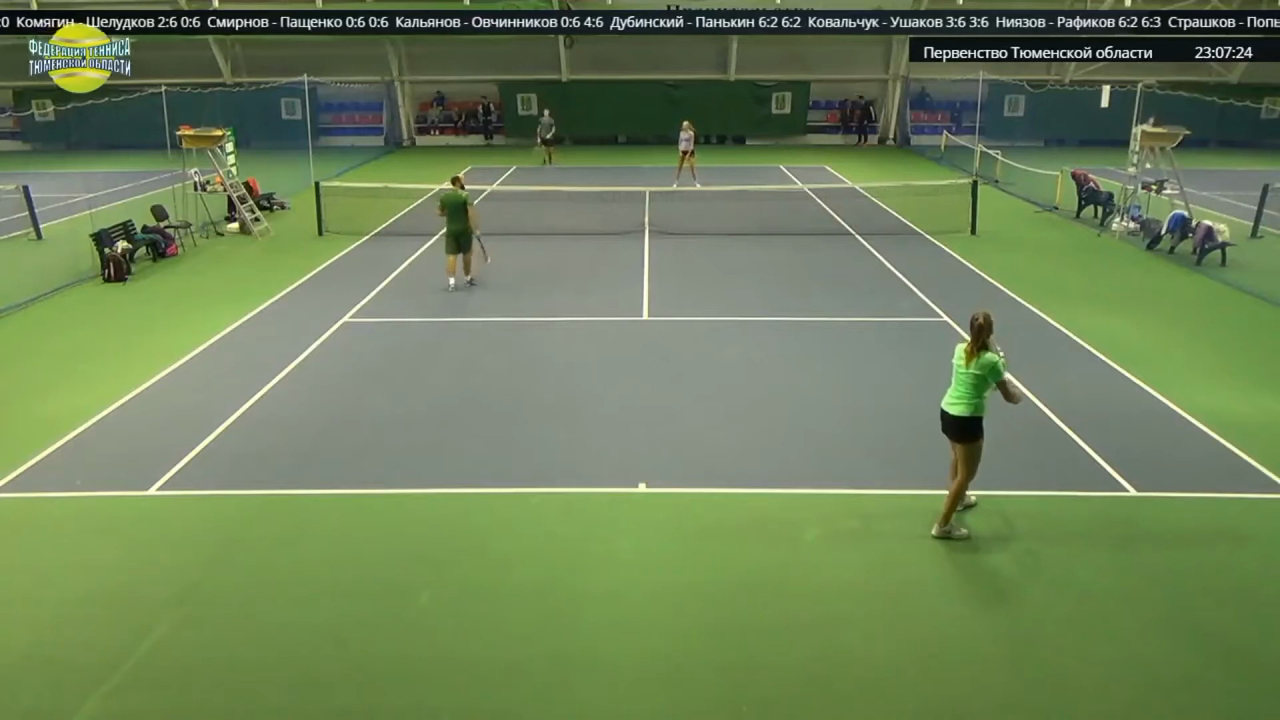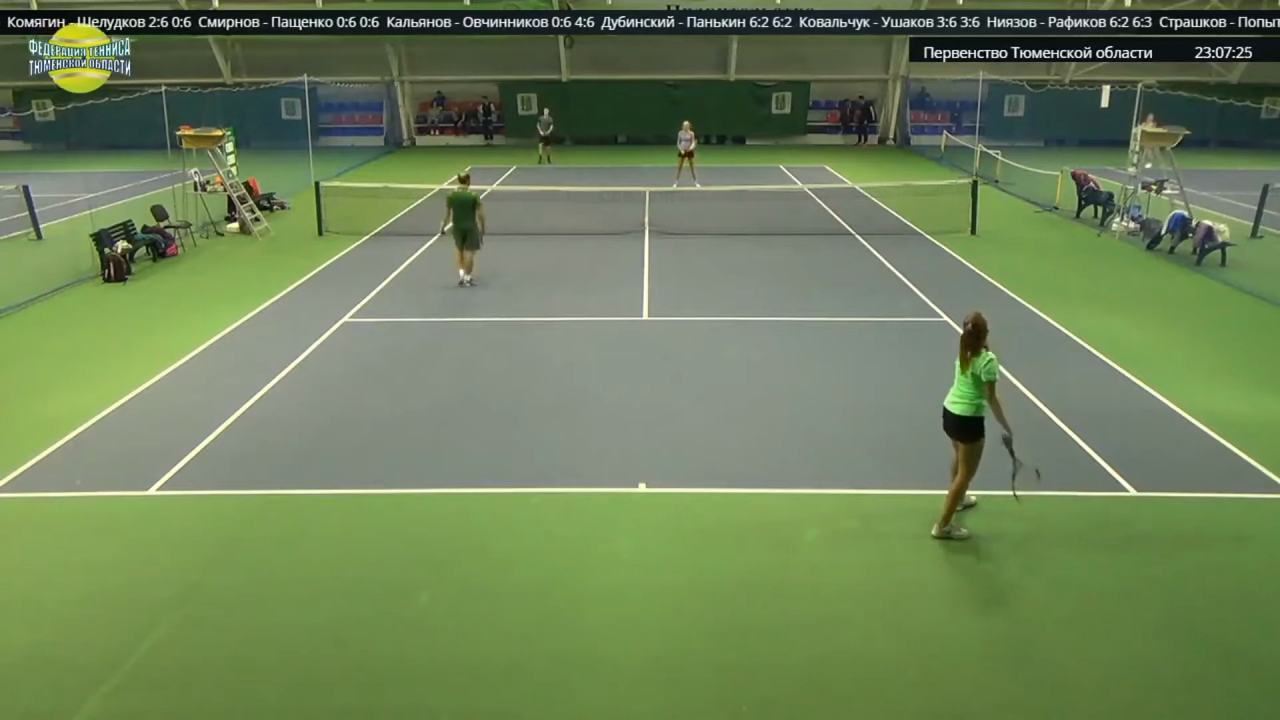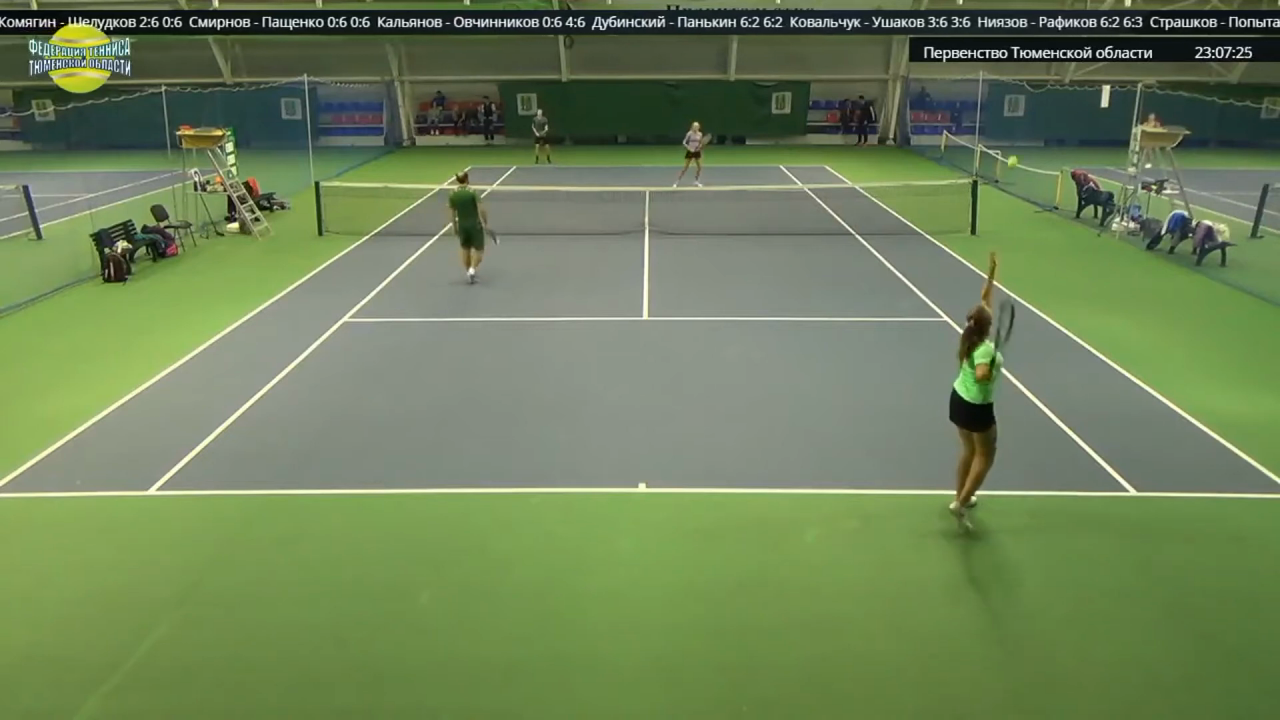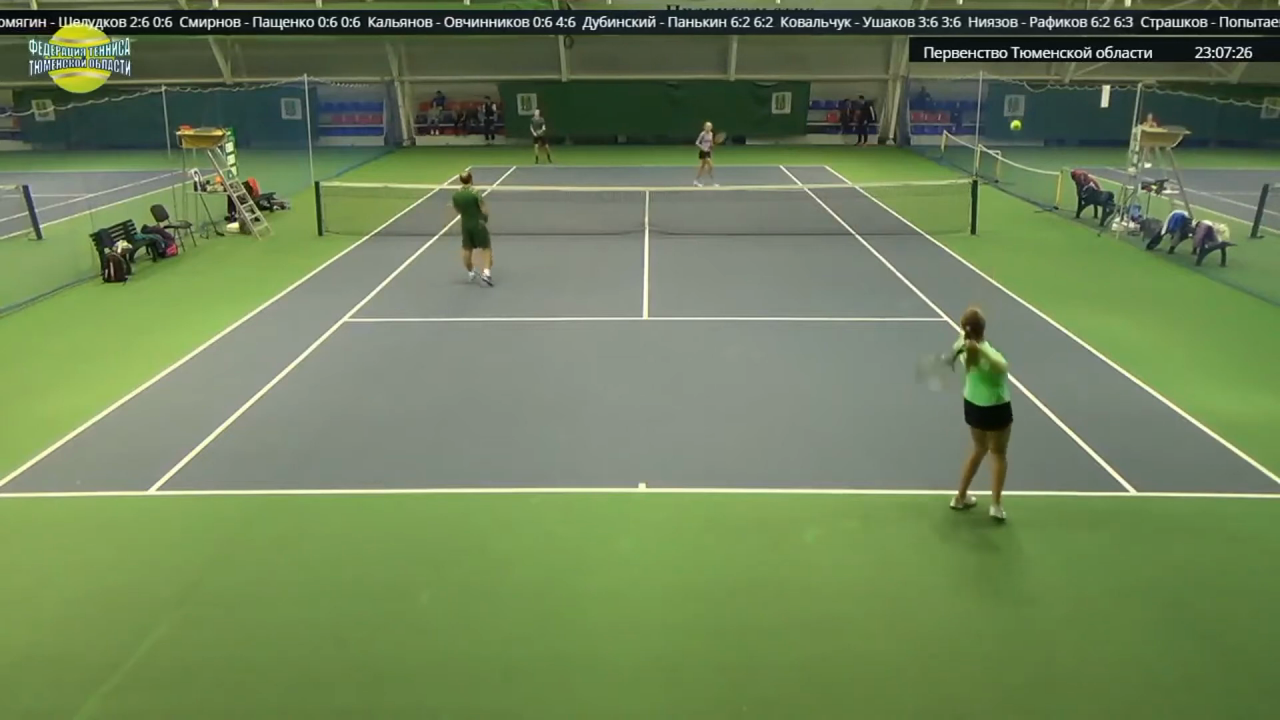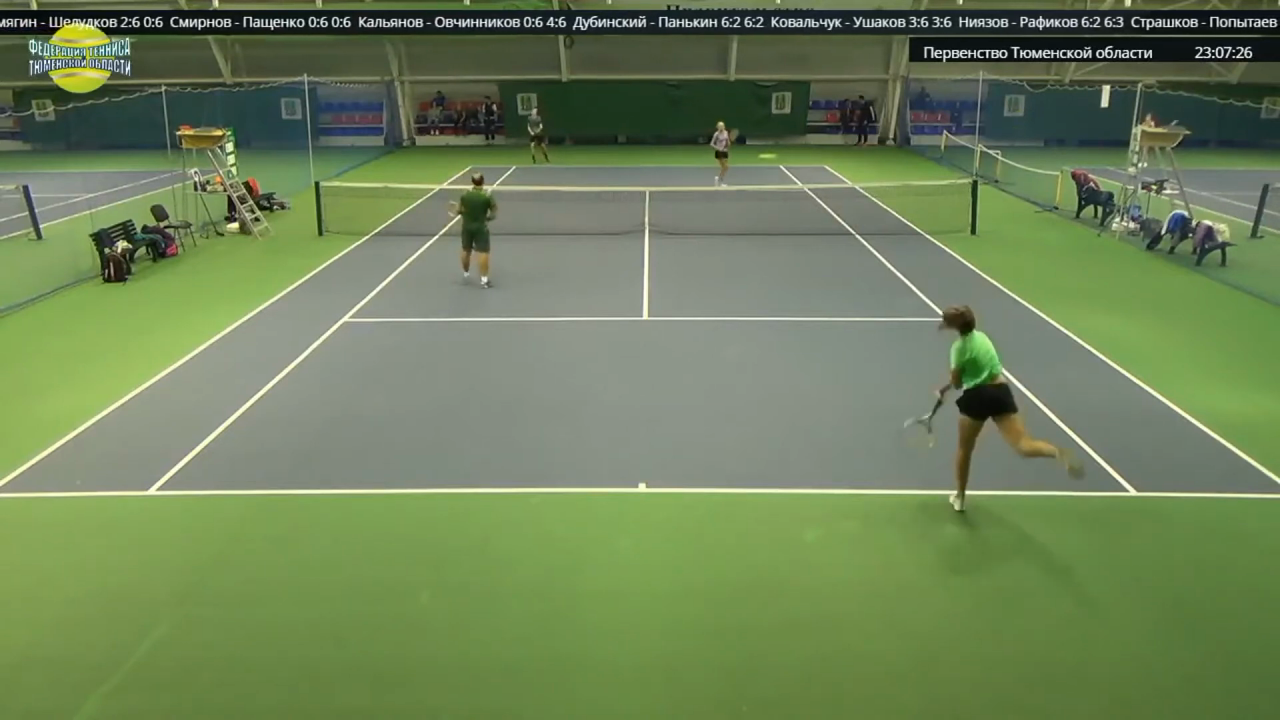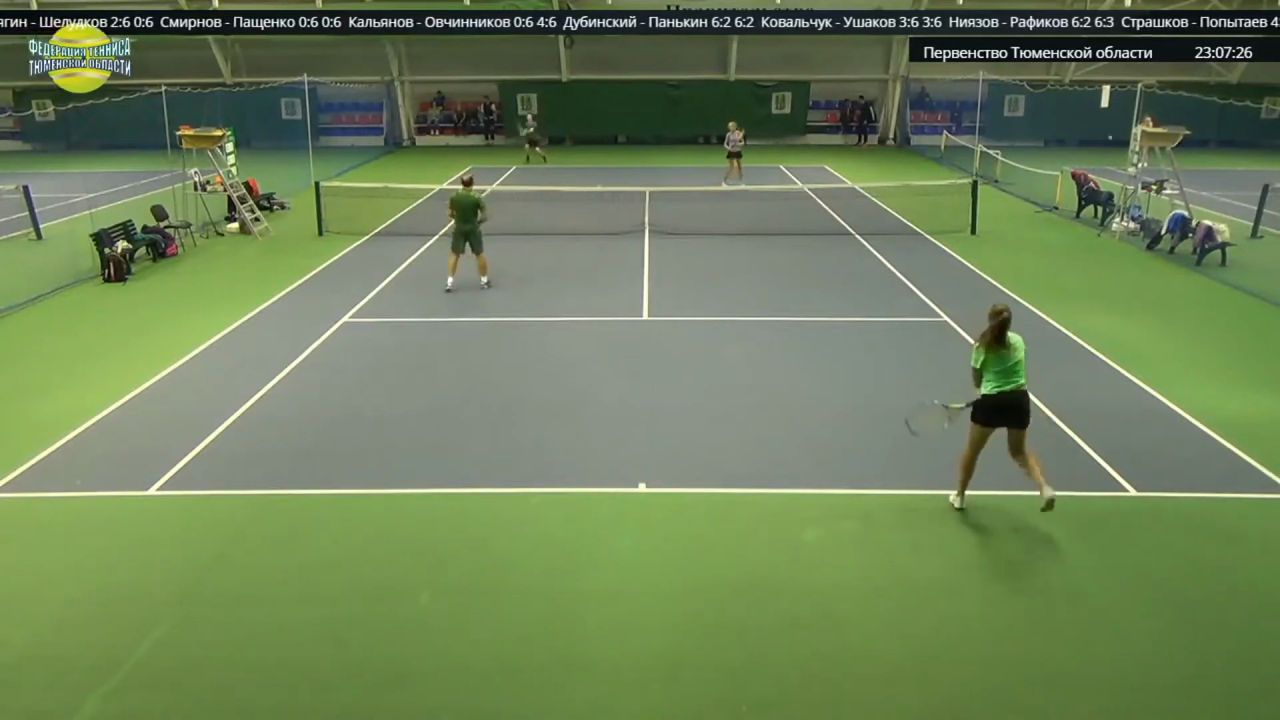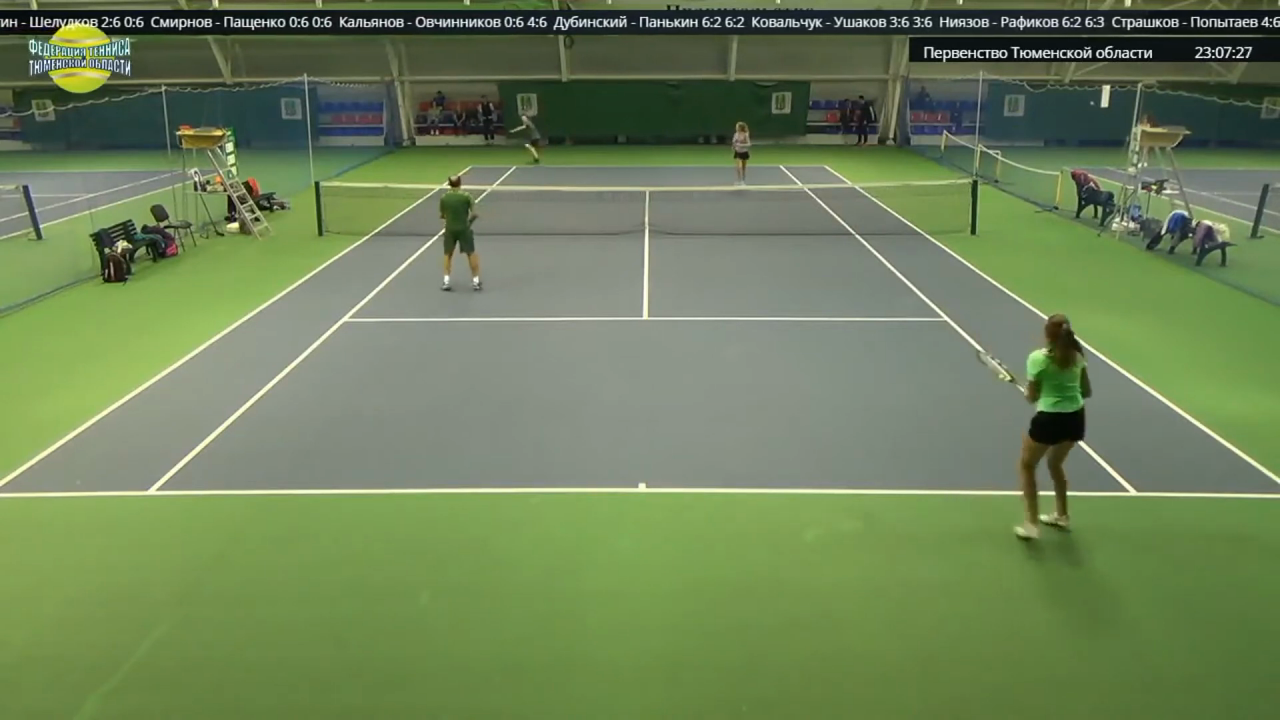
dt=0.4s
person 1, frame 1
left shoulder: (960, 350)
right shoulder: (990, 361)
right elbow: (1009, 396)
right wrist: (1019, 396)
left hip: (947, 412)
right hip: (967, 420)
left knee: (958, 460)
right knee: (966, 473)
left ankle: (960, 499)
right ankle: (943, 525)
person 1, frame 2
left shoulder: (963, 352)
right shoulder: (987, 360)
right elbow: (991, 398)
right wrist: (1005, 425)
left hip: (949, 411)
right hip: (968, 420)
left knee: (959, 459)
right knee: (966, 473)
left ankle: (959, 498)
right ankle: (943, 525)
person 1, frame 3
left shoulder: (970, 337)
right shoulder: (984, 348)
left elbow: (984, 299)
right elbow: (980, 377)
left wrist: (991, 274)
right wrist: (990, 365)
left hip: (958, 400)
right hip: (977, 409)
left knee: (969, 452)
right knee: (985, 457)
left ankle: (962, 496)
right ankle: (960, 503)
person 1, frame 4
left shoulder: (965, 343)
right shoulder: (981, 350)
right elbow: (1002, 369)
right wrist: (980, 350)
left hip: (972, 404)
right hip: (995, 410)
left knee: (979, 449)
right knee: (998, 454)
left ankle: (960, 497)
right ankle: (996, 505)
person 1, frame 5
left shoulder: (959, 347)
right shoulder: (978, 336)
left elbow: (956, 383)
left wrist: (944, 390)
left hip: (977, 397)
right hip: (1000, 392)
left knee: (964, 449)
right knee: (1023, 446)
left ankle: (959, 498)
right ankle: (1059, 454)
person 1, frame 6
left shoulder: (982, 346)
right shoulder: (1018, 341)
left elbow: (977, 381)
left wrist: (986, 390)
left hip: (992, 402)
right hip: (1019, 399)
left knee: (972, 450)
right knee: (1020, 452)
left ankle: (960, 496)
right ankle: (1043, 487)
person 1, frame 7
left shoulder: (1037, 358)
right shoulder: (1077, 357)
left elbow: (1031, 396)
right elbow: (1086, 392)
left hip: (1050, 420)
right hip: (1075, 417)
left knee: (1026, 466)
right knee: (1054, 464)
left ankle: (1031, 523)
right ankle: (1061, 515)
